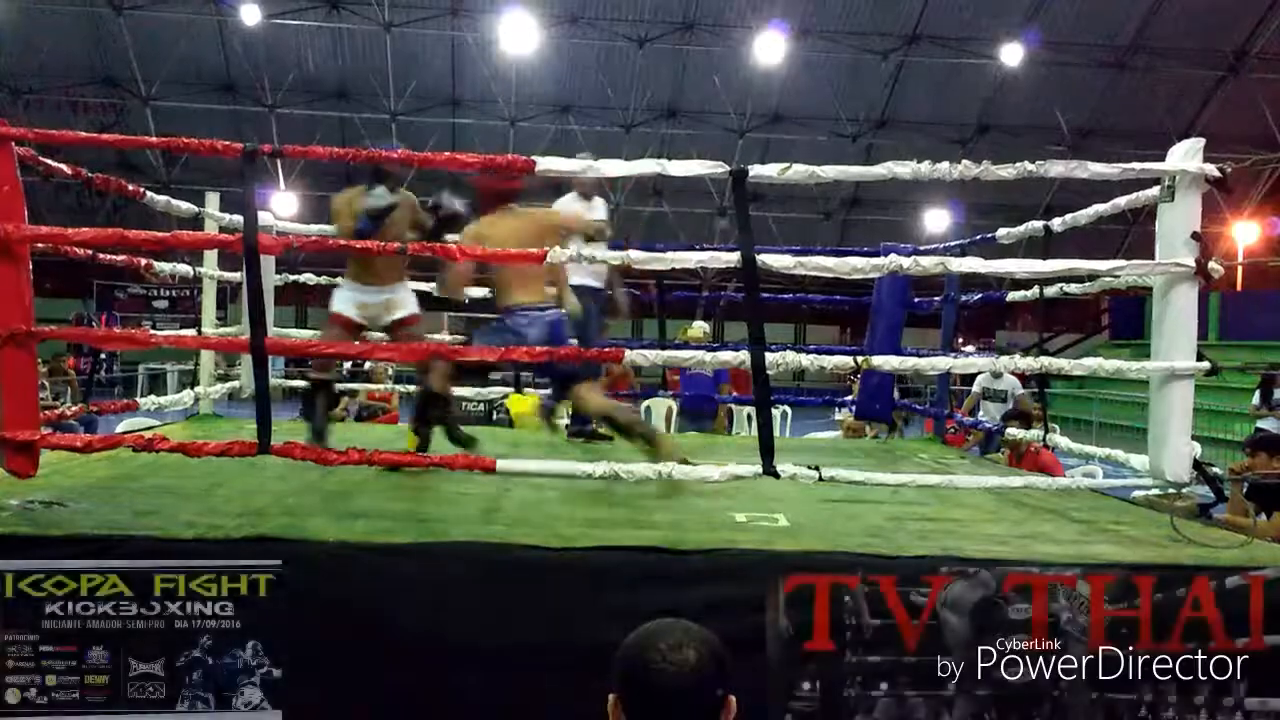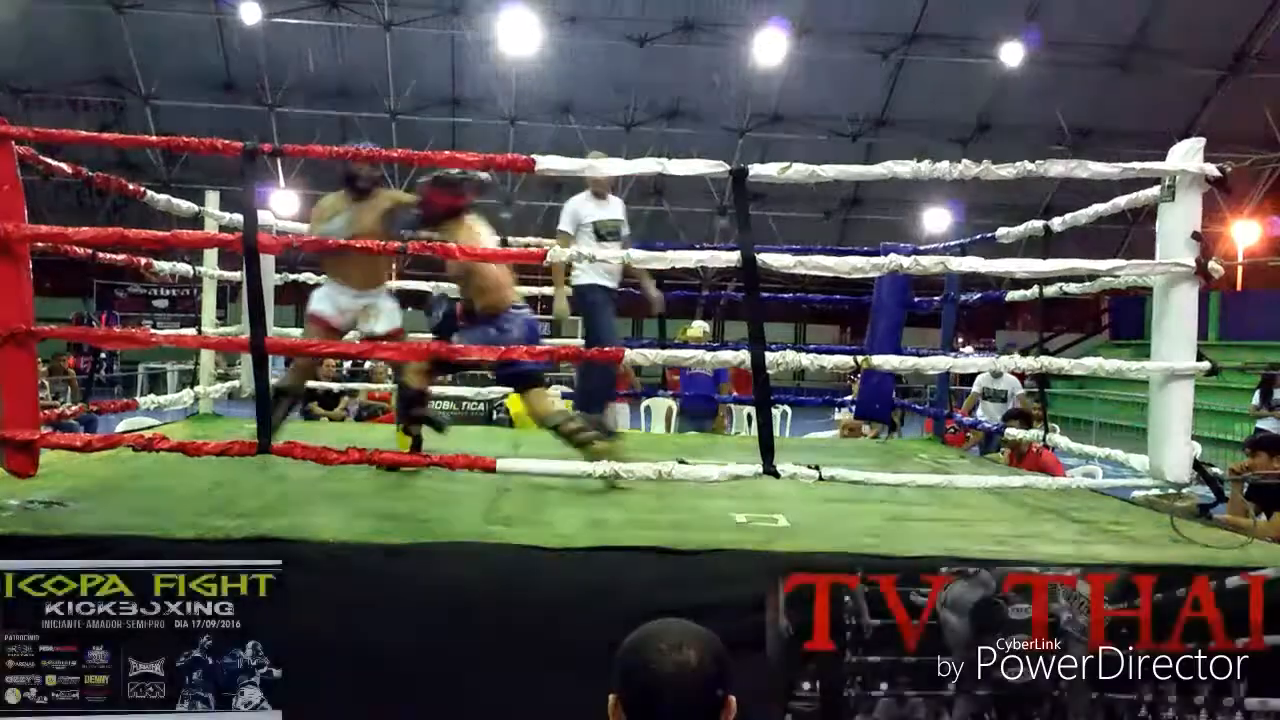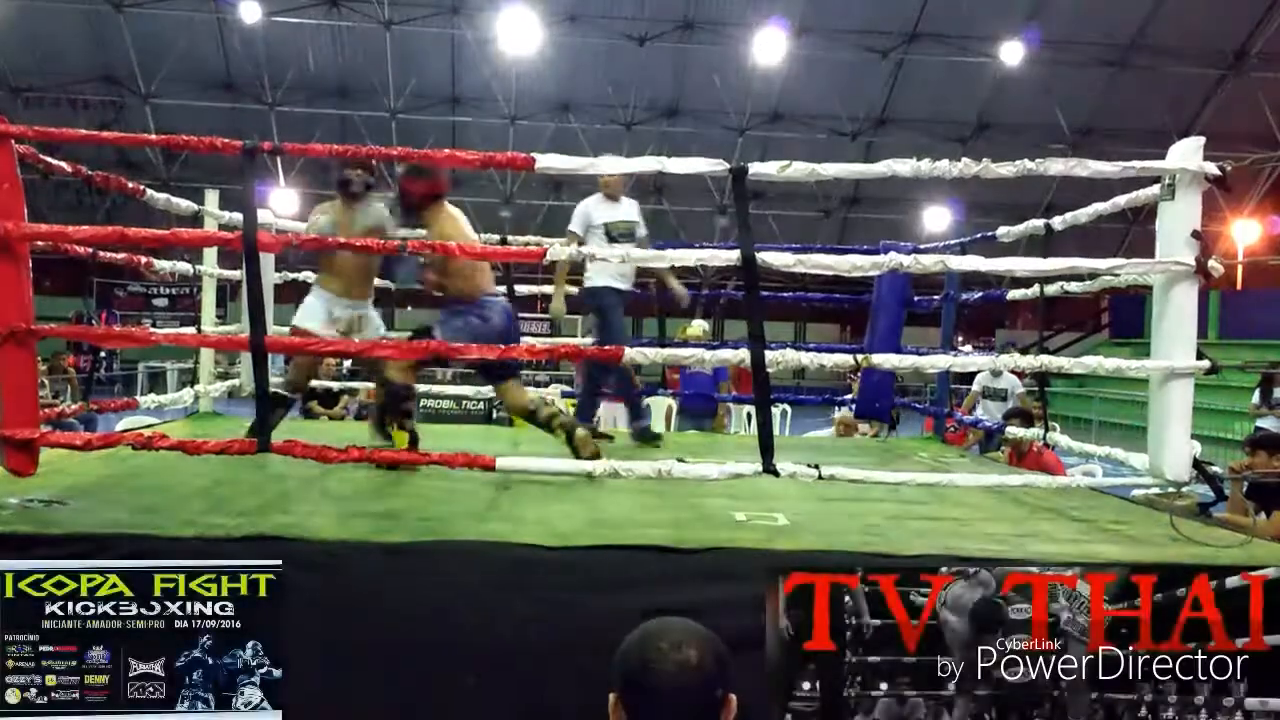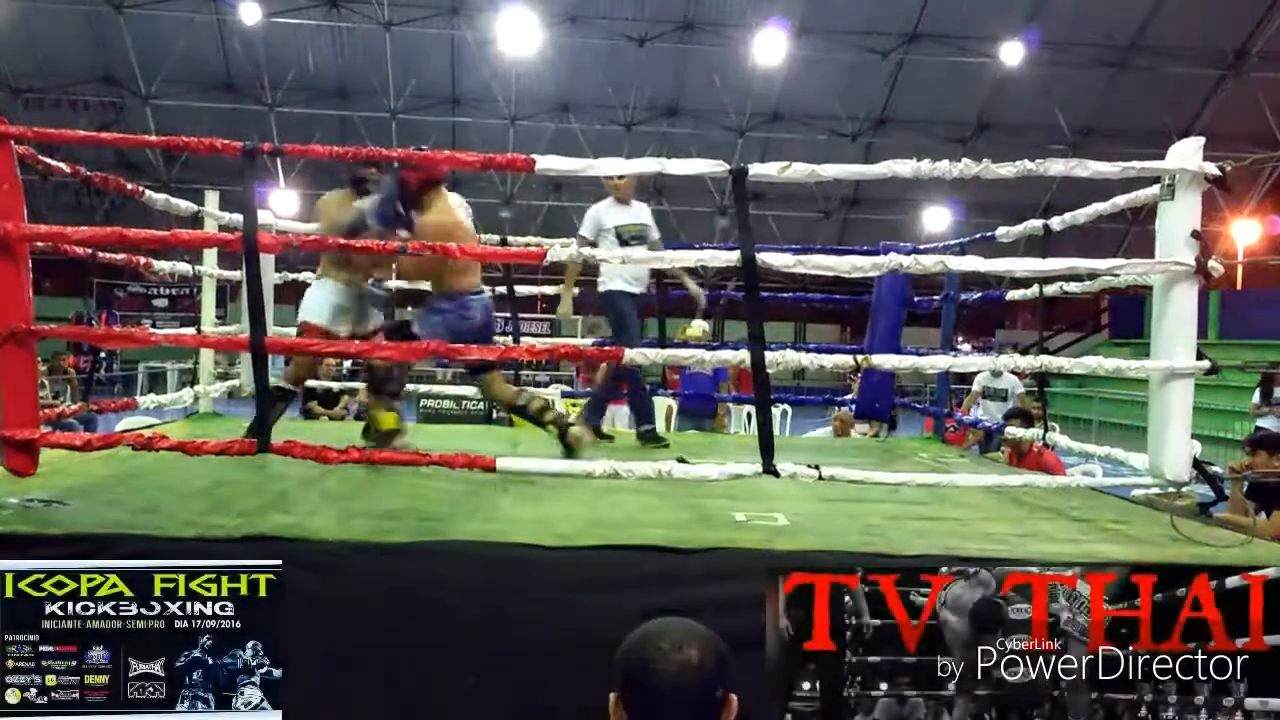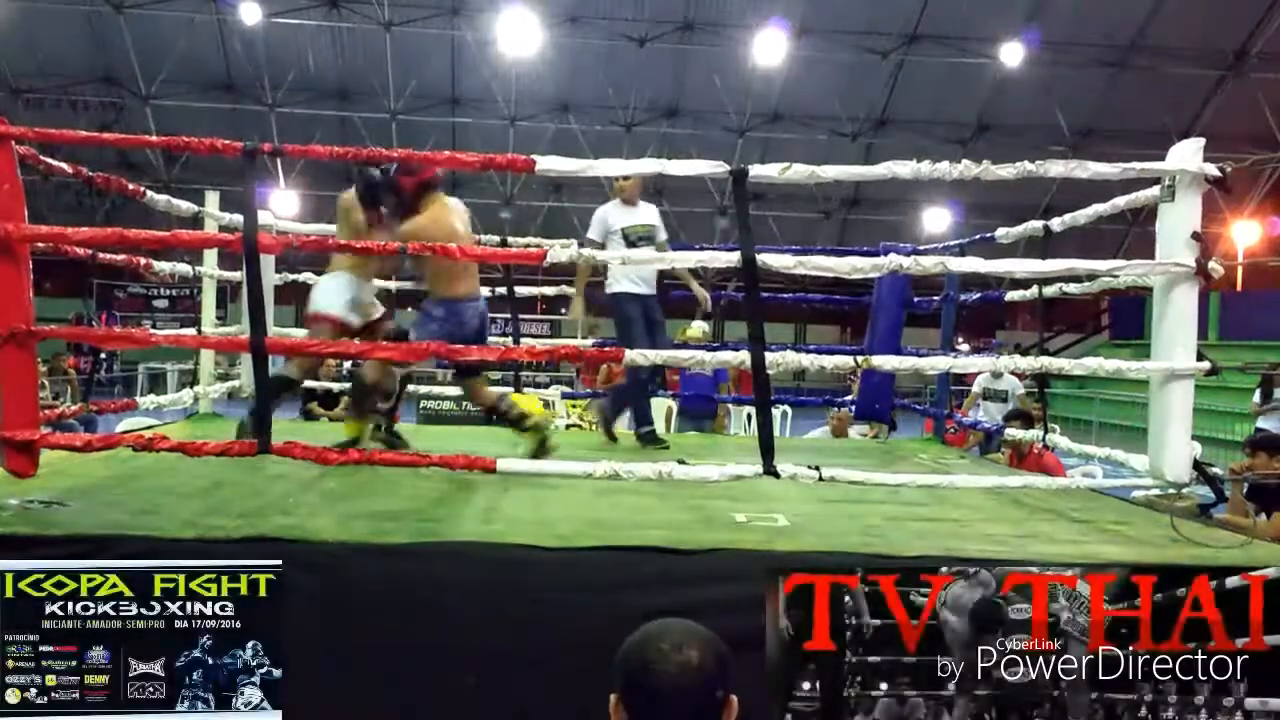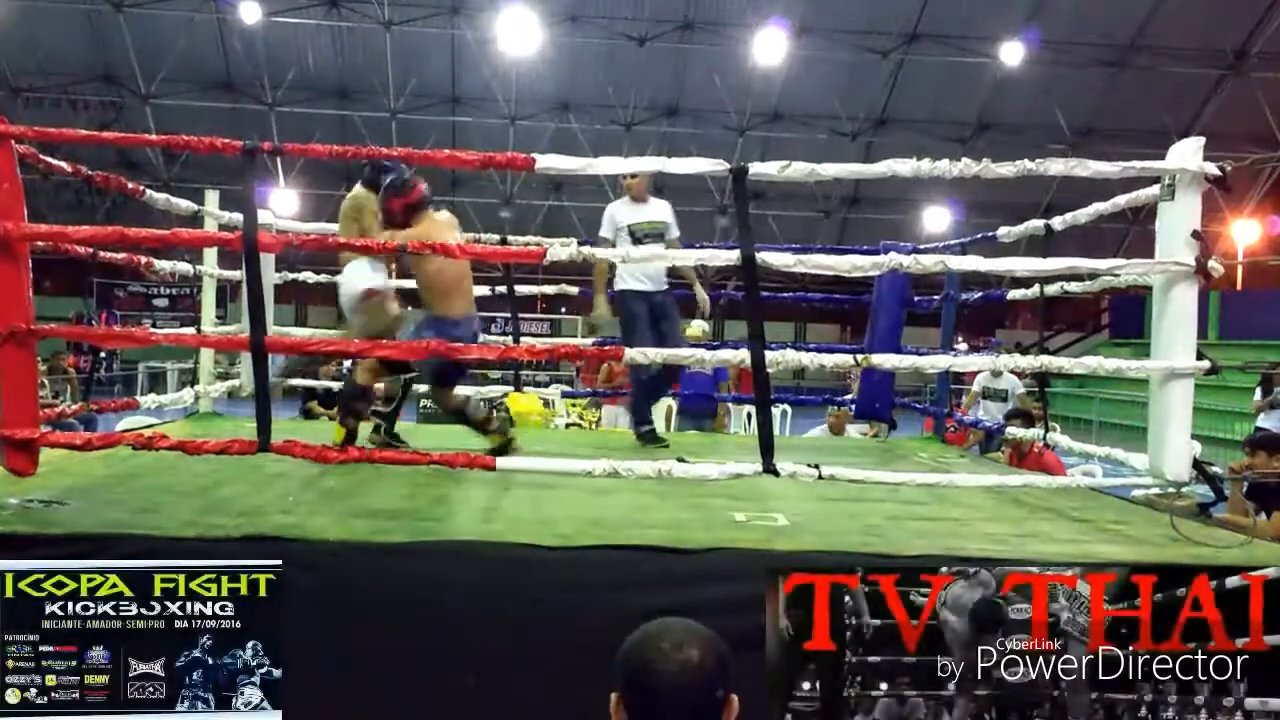
dt=0.1s
person 1, frame 1
left shoulder: (475, 233)
right shoulder: (537, 219)
left elbow: (453, 289)
right elbow: (594, 229)
left hip: (516, 324)
right hip: (550, 321)
right knee: (590, 400)
right ankle: (658, 446)
person 1, frame 2
left shoulder: (464, 242)
right shoulder: (472, 223)
left elbow: (495, 296)
left wrist: (463, 312)
left hip: (501, 327)
right hip: (519, 324)
left knee: (417, 368)
right knee: (541, 406)
right ankle: (598, 445)
person 1, frame 3
left shoulder: (445, 230)
right shoulder: (446, 212)
left elbow: (468, 283)
left wrist: (428, 279)
left hip: (477, 314)
right hip: (496, 313)
left knee: (400, 362)
right knee: (514, 396)
right ankle: (578, 435)
person 1, frame 4
left shoulder: (434, 222)
right shoulder: (452, 201)
left elbow: (411, 271)
right wrist: (411, 223)
left hip: (456, 308)
right hip: (476, 306)
right knee: (497, 386)
left ankle: (386, 431)
right ankle: (565, 428)
person 1, frame 5
left shoulder: (419, 227)
right shoulder: (455, 206)
left hip: (448, 314)
right hip: (472, 312)
right knee: (477, 390)
right ankle: (536, 428)
person 1, frame 6
left shoulder: (410, 238)
right shoulder: (448, 221)
left hip: (443, 331)
right hip: (465, 328)
right knee: (444, 397)
right ankle: (502, 434)
person 2, frame 1
left shoulder: (406, 201)
right shoulder: (345, 201)
left elbow: (432, 237)
left wrist: (446, 216)
right wrist: (370, 217)
left hip: (395, 292)
right hip: (355, 290)
left knee: (426, 361)
right knee: (323, 361)
left ankle: (445, 423)
right ankle: (318, 430)
person 2, frame 2
left shoulder: (391, 200)
right shoulder: (328, 204)
right wrist: (329, 235)
left hip: (377, 298)
right hip: (336, 293)
right knee: (304, 364)
left ankle: (415, 415)
right ankle: (268, 428)
person 2, frame 3
left shoulder: (377, 211)
right shoulder: (325, 212)
left hip: (362, 309)
right hip: (324, 303)
left knee: (392, 375)
right knee: (299, 376)
left ankle: (386, 422)
right ankle: (256, 437)
person 2, frame 4
left shoulder: (375, 205)
right shoulder: (330, 202)
right elbow: (336, 234)
left hip: (362, 296)
right hip: (330, 292)
right knee: (301, 370)
right ankle: (255, 433)
person 2, frame 5
left shoulder: (377, 211)
right shoulder: (353, 199)
left hip: (361, 289)
right hip: (341, 286)
right knee: (308, 359)
left ankle: (384, 427)
right ankle: (255, 421)
person 2, frame 6
left shoulder: (369, 200)
right shoulder: (362, 197)
right elbow: (379, 240)
left hip: (374, 278)
right hip: (363, 275)
left knee: (400, 358)
left ankle: (383, 426)
person 3, frame 1
left shoulder: (601, 205)
right shoulder: (565, 206)
left wrist: (618, 289)
left hip: (597, 288)
right hip: (577, 287)
right knee: (592, 352)
left ankle: (581, 424)
person 3, frame 2
left shoulder: (618, 205)
right shoulder: (576, 205)
left elbow: (626, 250)
right elbow: (561, 250)
left wrist: (647, 284)
right wrist: (559, 293)
left hip: (609, 287)
right hip: (588, 285)
right knee: (610, 348)
left ankle: (586, 413)
right ankle: (592, 412)
person 3, frame 3
left shoulder: (633, 206)
right shoulder: (588, 206)
left elbow: (645, 250)
left wrist: (670, 280)
right wrist: (558, 292)
left hip: (623, 290)
right hip: (601, 289)
left knee: (604, 362)
left ankle: (583, 419)
right ankle: (638, 423)
person 3, frame 4
left shoulder: (644, 211)
right shoulder: (598, 211)
left elbow: (658, 252)
left wrist: (687, 281)
right wrist: (566, 295)
left hip: (639, 293)
right hip: (615, 293)
left knee: (627, 361)
left ankle: (592, 415)
right ankle: (644, 426)
person 3, frame 5
left shoulder: (651, 211)
right shoulder: (606, 213)
left elbow: (666, 254)
left wrist: (693, 284)
right wrist: (578, 298)
left hip: (650, 295)
right hip: (624, 294)
right knee: (639, 363)
left ankle: (611, 407)
right ankle: (645, 428)
person 3, frame 6
left shoulder: (663, 208)
right shoulder: (615, 210)
left elbow: (676, 251)
left wrist: (697, 287)
right wrist: (600, 299)
left hip: (662, 293)
right hip: (630, 293)
right knee: (641, 362)
left ankle: (640, 406)
right ankle: (644, 426)
